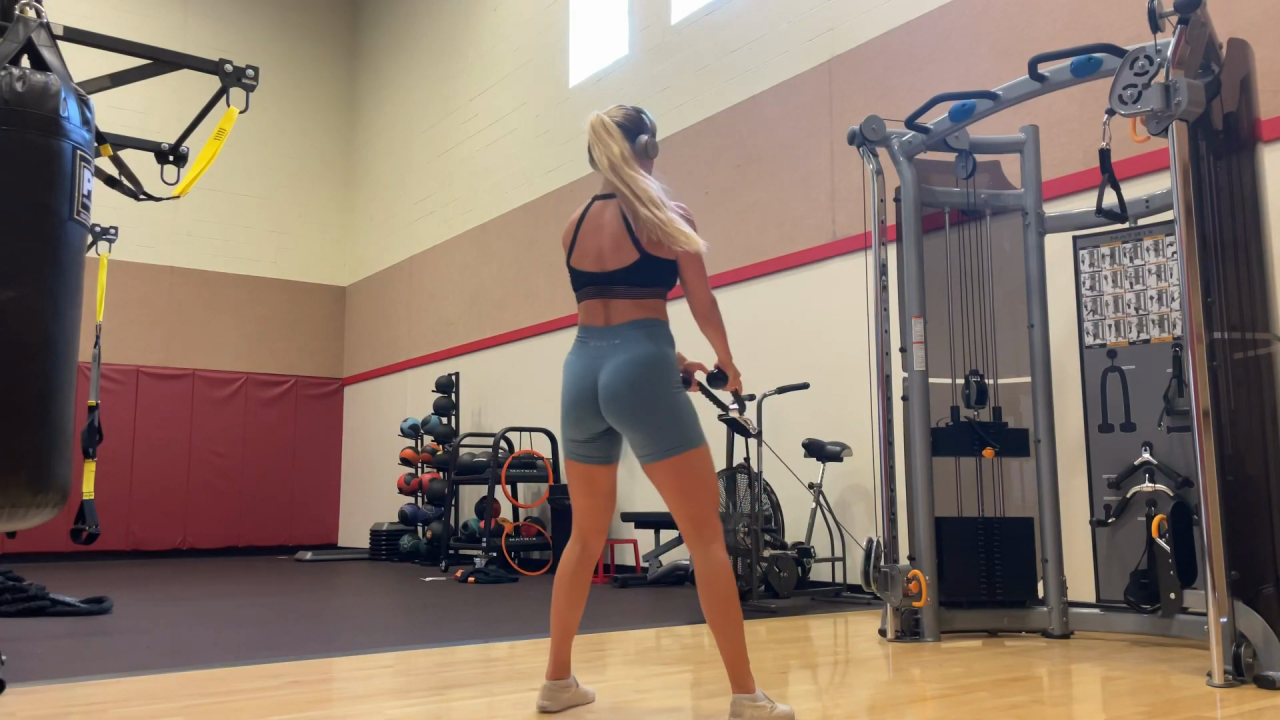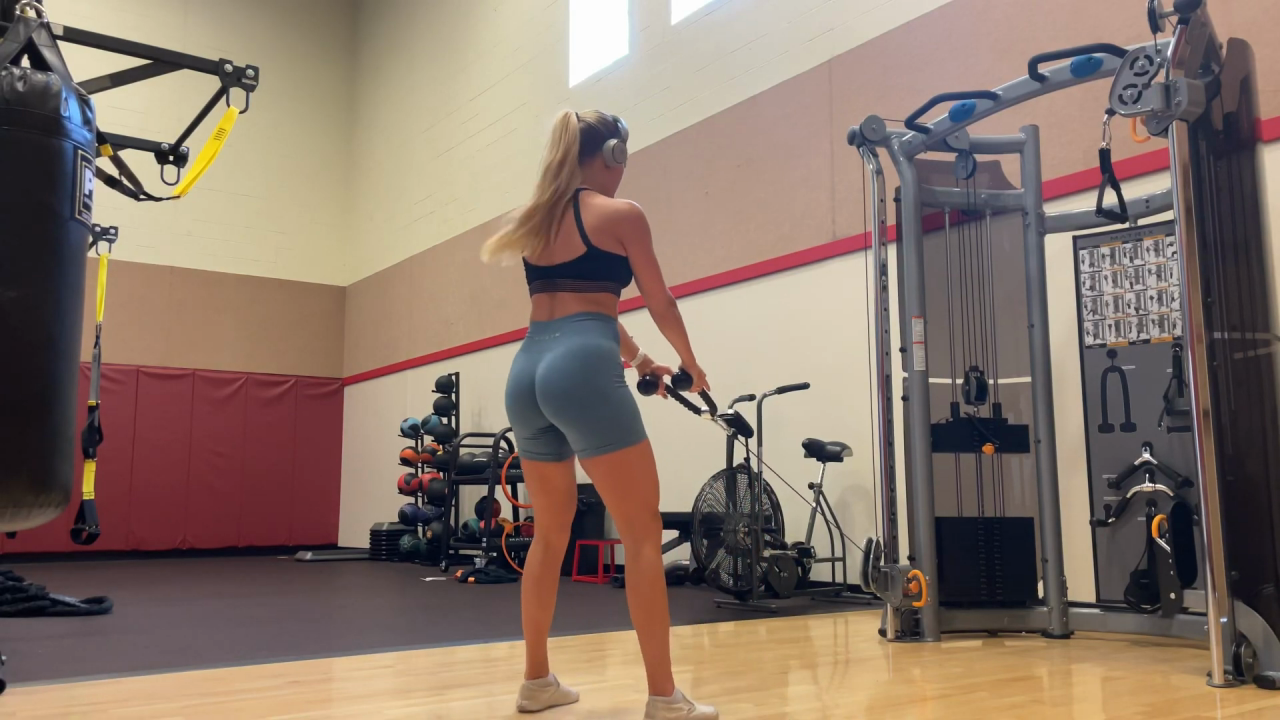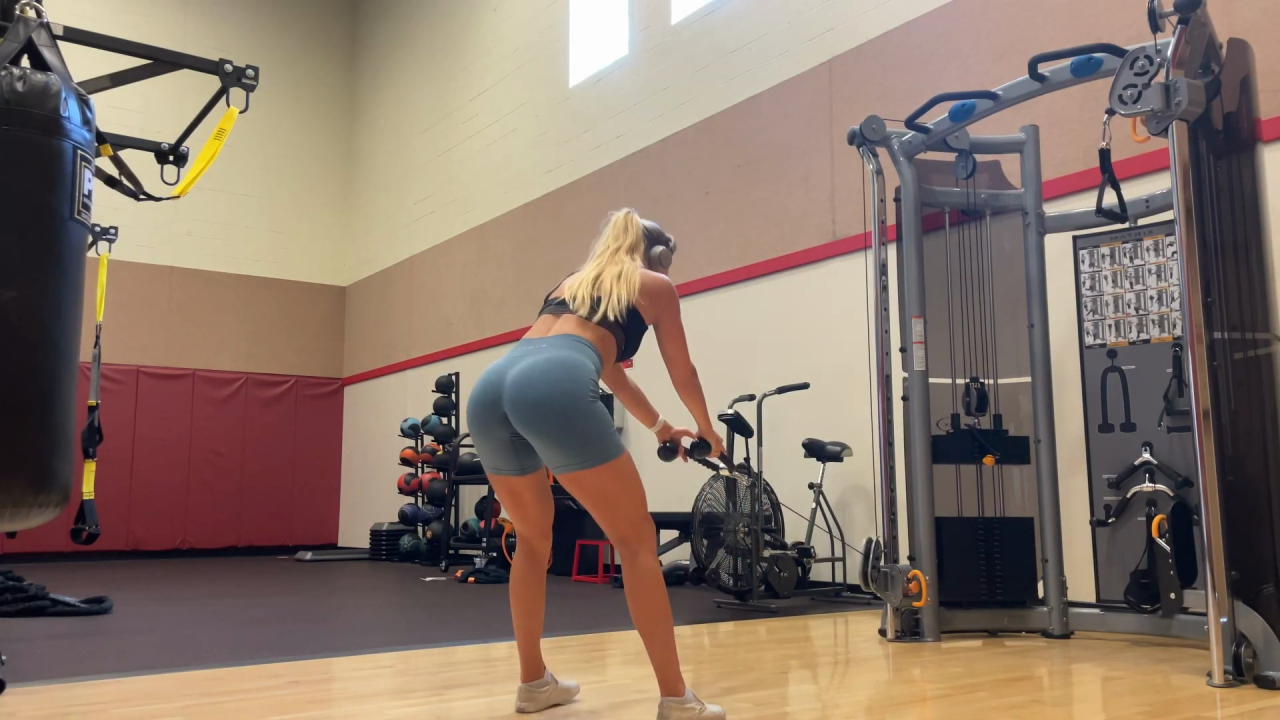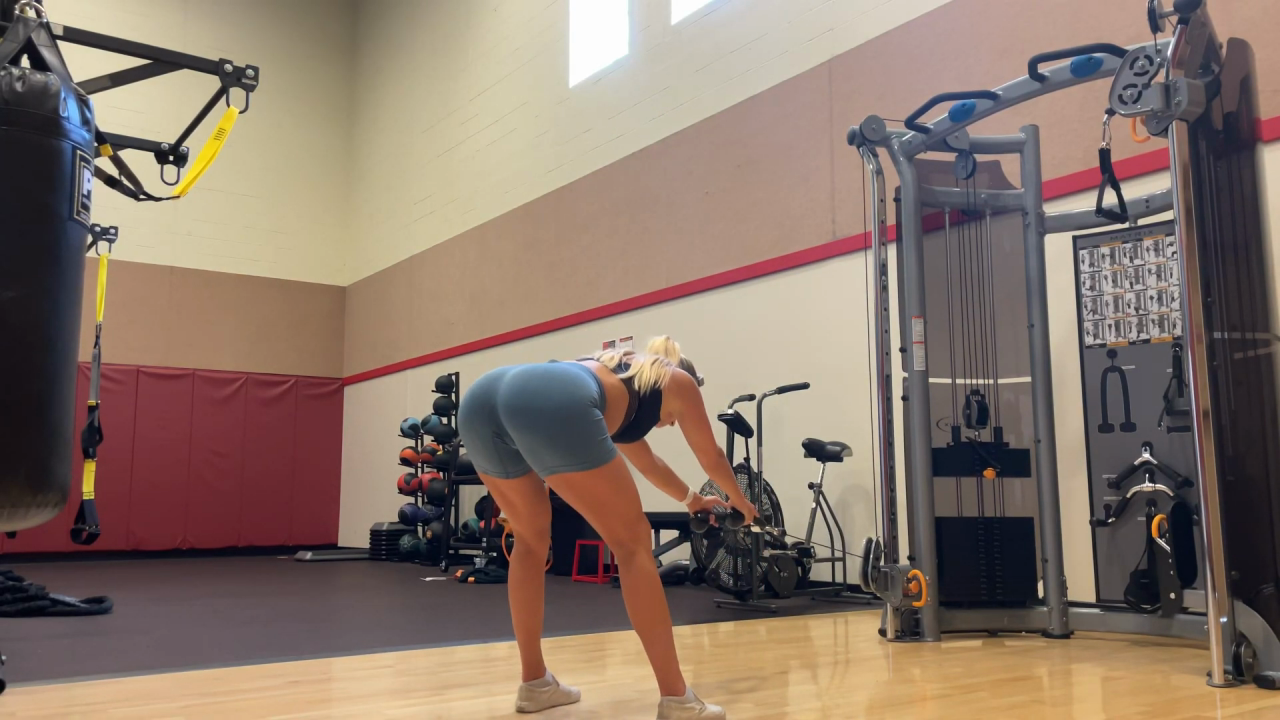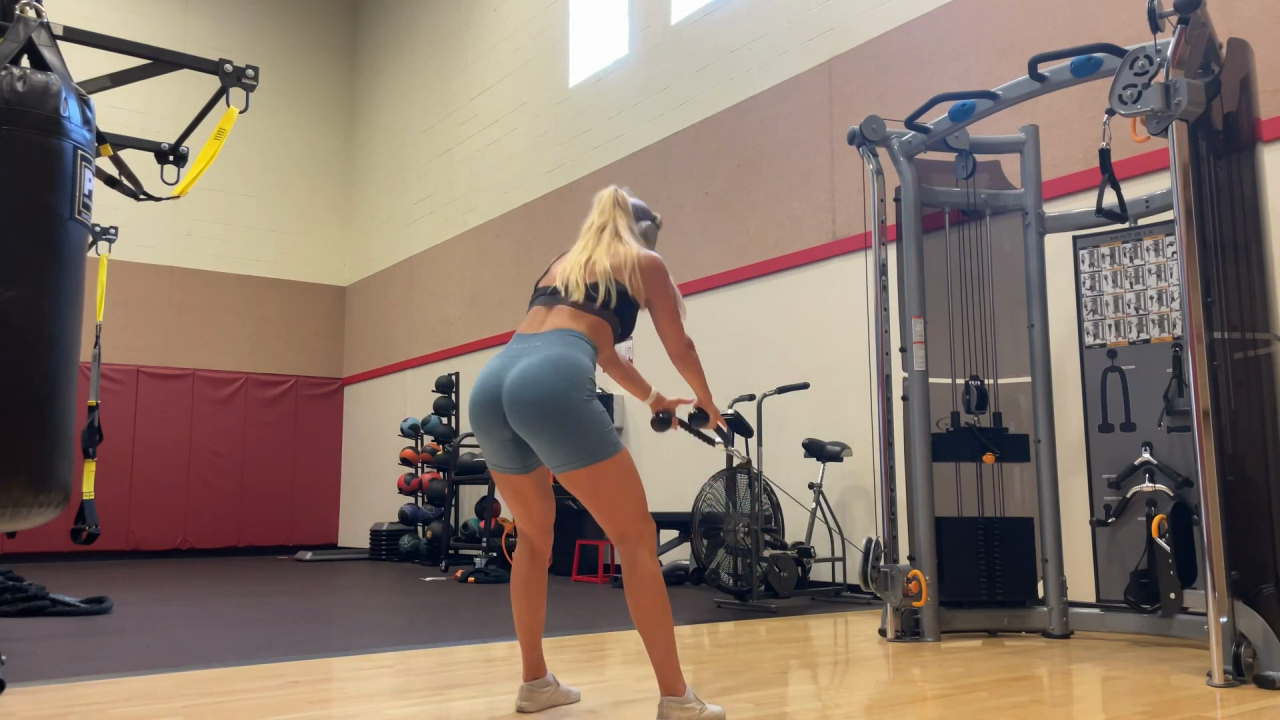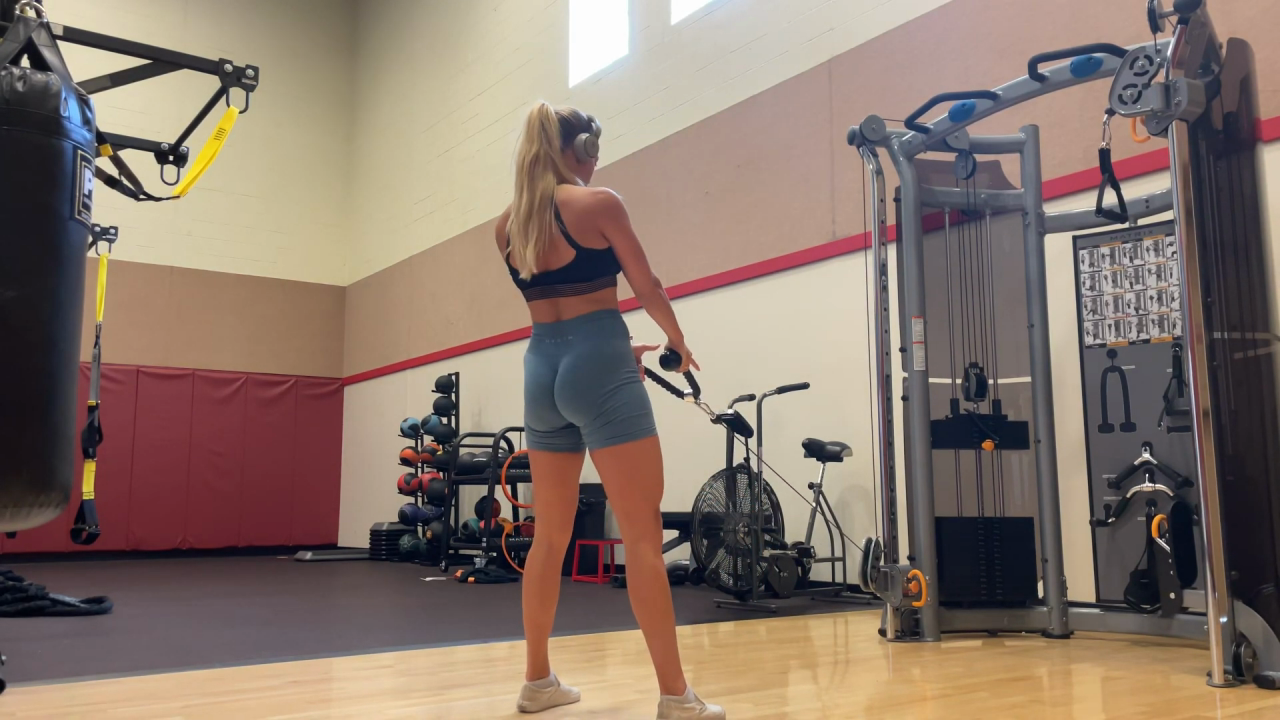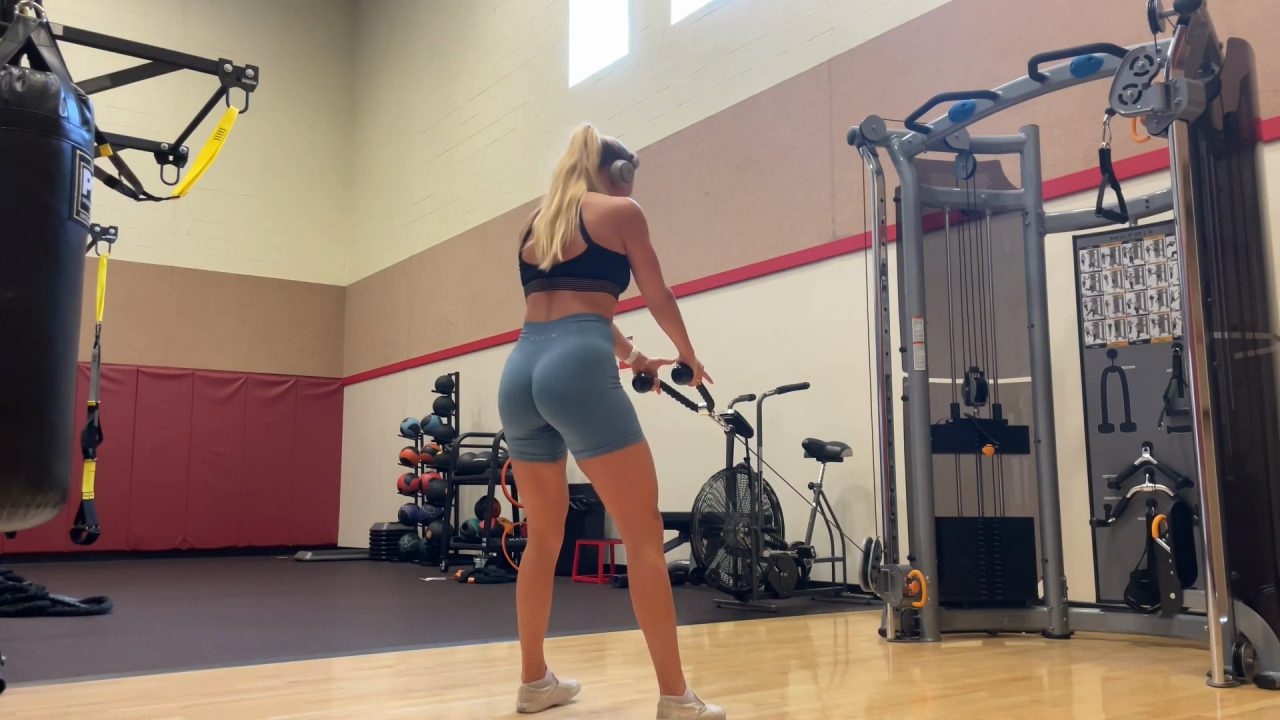
dt=0.7s
person 1, frame 1
left shoulder: (574, 225)
right shoulder: (670, 218)
right elbow: (702, 306)
right wrist: (726, 366)
left hip: (582, 373)
right hip: (642, 377)
left knee: (586, 536)
right knee: (706, 536)
person 1, frame 2
left shoulder: (540, 220)
right shoulder: (621, 214)
right elbow: (659, 303)
left wrist: (637, 358)
right wrist: (689, 364)
left hip: (527, 372)
right hip: (582, 374)
left knee: (550, 533)
right knee: (642, 535)
person 1, frame 3
left shoulder: (575, 282)
right shoulder: (655, 284)
right elbow: (683, 373)
left wrist: (661, 426)
right wrist: (707, 430)
left hip: (490, 389)
right hip: (555, 391)
left knee: (533, 540)
right knee: (636, 541)
person 1, frame 4
left shoulder: (613, 366)
right shoulder: (679, 380)
left elbow: (645, 460)
right elbow: (712, 458)
left wrist: (692, 499)
right wrist: (739, 501)
left hip: (480, 398)
right hip: (551, 407)
left knee: (531, 539)
right knee: (631, 545)
left ankle: (535, 682)
person 1, frame 5
left shoulder: (564, 262)
right shoulder: (644, 261)
right elbow: (678, 345)
left wrist: (655, 398)
right wrist: (706, 401)
left hip: (492, 385)
right hip: (553, 388)
left knee: (534, 541)
right knee: (636, 541)
person 1, frame 6
left shoulder: (507, 226)
right shoulder: (598, 203)
right elbow: (646, 286)
right wrist: (677, 340)
left hip: (542, 372)
right hip: (600, 373)
left knee: (550, 535)
right knee: (642, 535)
person 1, frame 7
left shoulder: (536, 223)
right shoulder: (621, 211)
right elbow: (660, 300)
left wrist: (632, 355)
right wrist: (687, 356)
left hip: (520, 376)
right hip: (579, 375)
left knee: (543, 537)
right knee: (643, 536)
